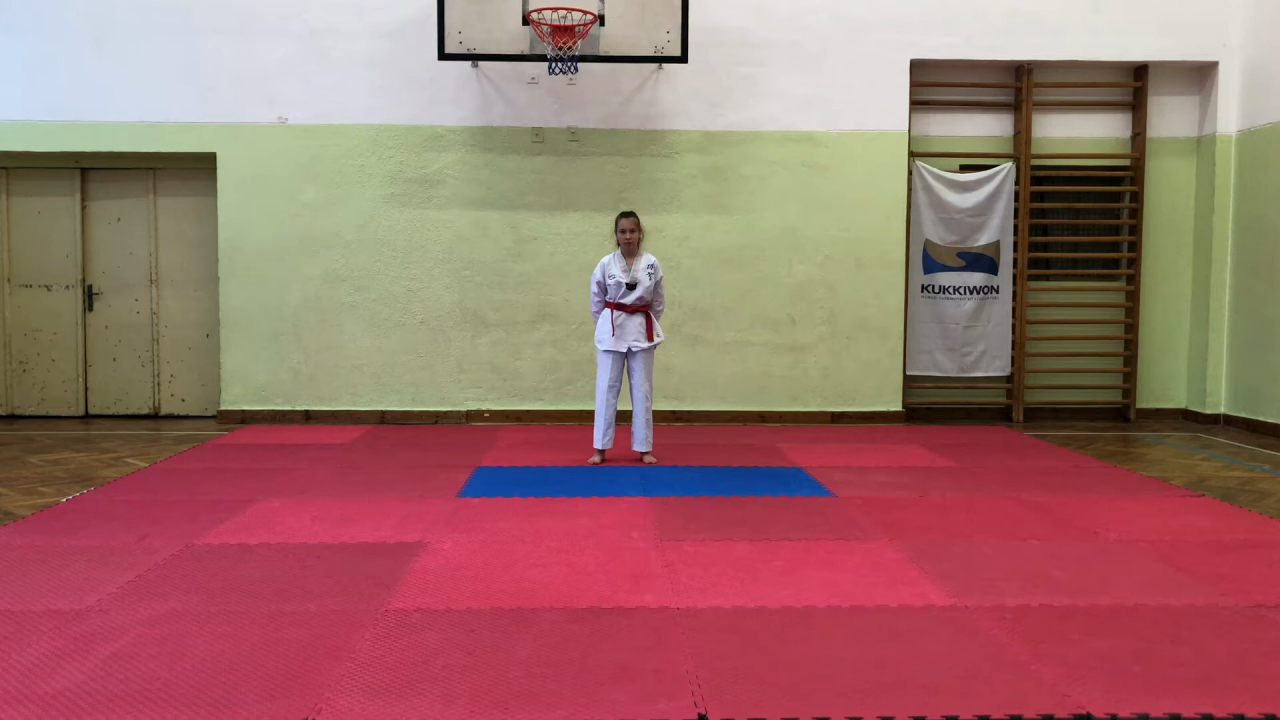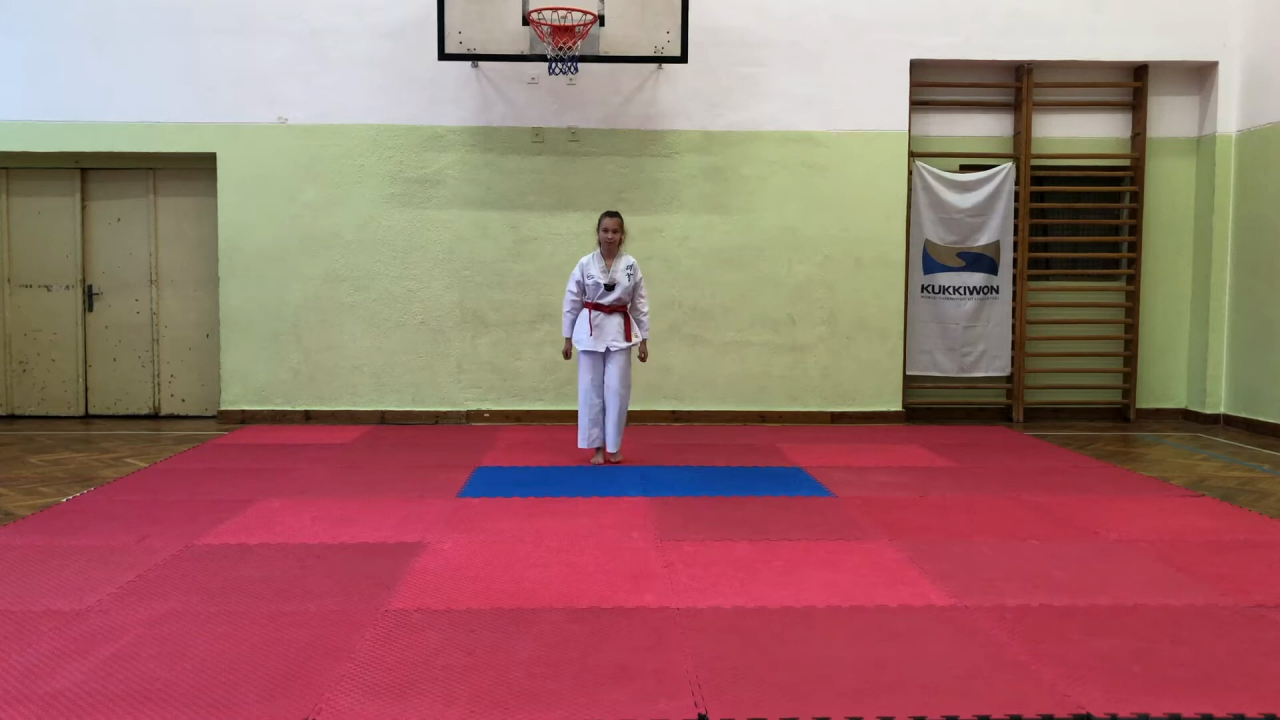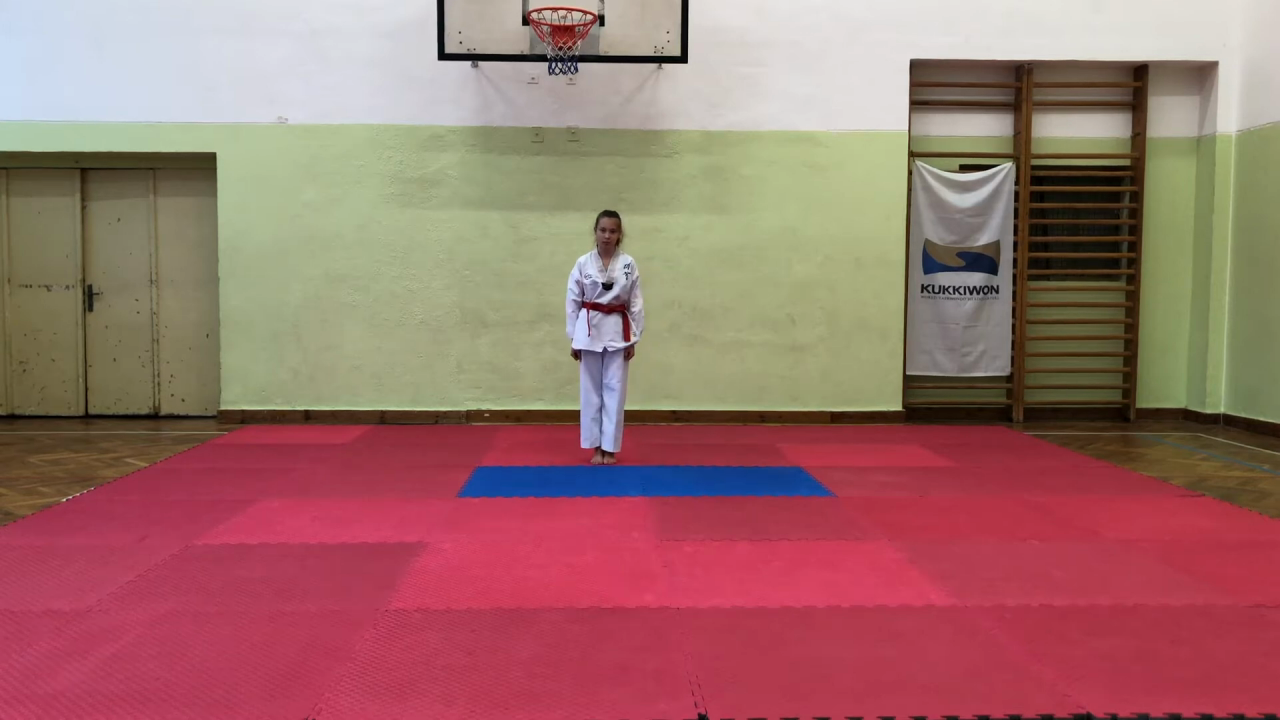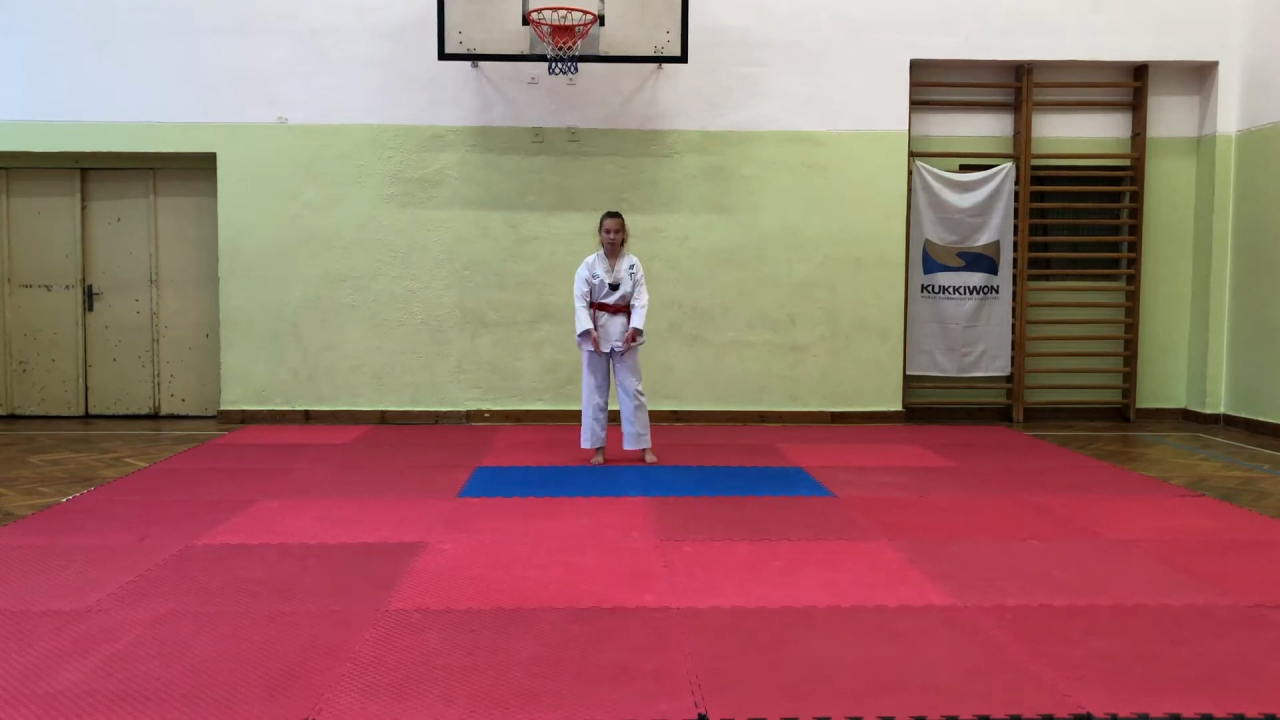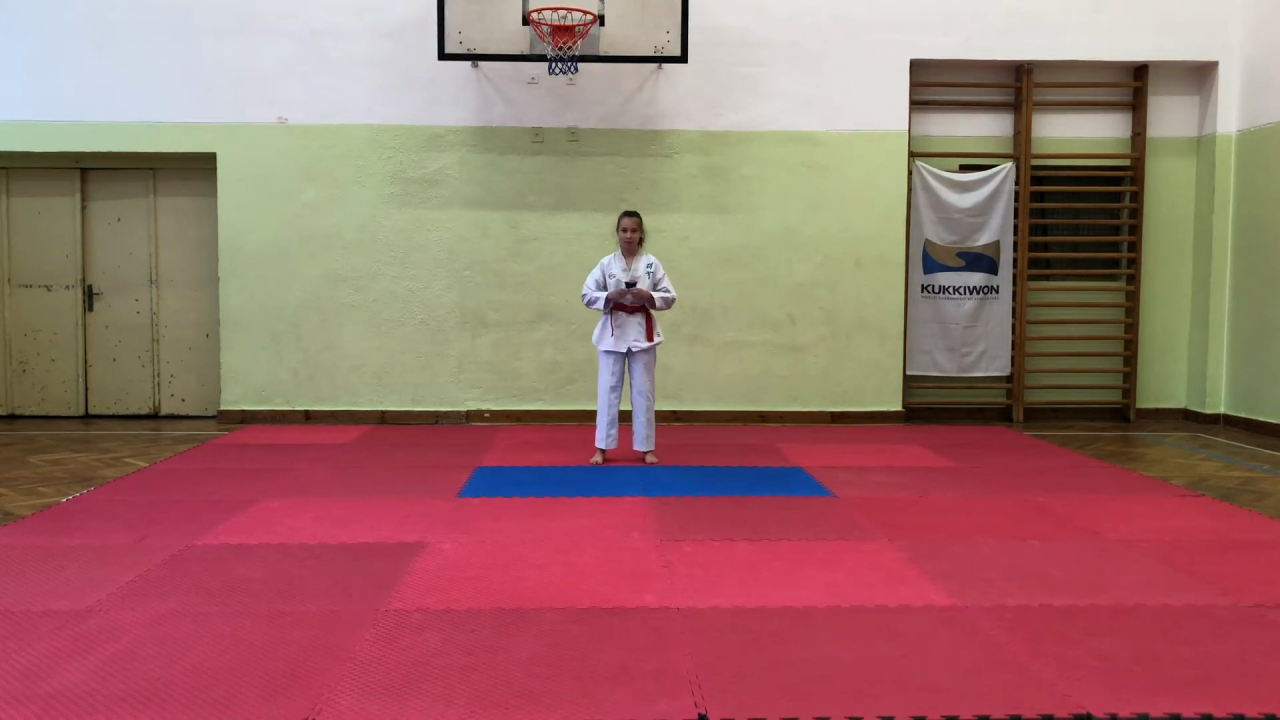
dt=1s
person 1, frame 1
left shoulder: (652, 264)
right shoulder: (606, 264)
left elbow: (658, 303)
right elbow: (597, 302)
left wrist: (649, 328)
right wrist: (607, 328)
left hip: (641, 330)
right hip: (612, 329)
left knee: (642, 389)
right knee: (607, 387)
left ankle: (644, 447)
right ankle: (600, 448)
person 1, frame 2
left shoulder: (631, 265)
right shoulder: (585, 264)
left elbow: (640, 304)
right elbow: (572, 302)
left wrist: (643, 339)
right wrist: (568, 337)
left hip: (619, 331)
right hip: (590, 330)
left knee: (617, 389)
right knee: (591, 389)
left ankle: (613, 447)
right ankle: (597, 447)
person 1, frame 3
left shoulder: (628, 264)
right shoulder: (583, 263)
left elbow: (635, 304)
right elbow: (573, 302)
left wrist: (633, 339)
right wrist: (573, 338)
left hip: (617, 331)
right hip: (589, 330)
left knee: (614, 389)
right knee: (591, 389)
left ankle: (610, 448)
right ankle: (596, 447)
person 1, frame 4
left shoulder: (633, 264)
right shoulder: (589, 264)
left elbow: (640, 300)
right elbow: (580, 300)
left wrist: (633, 329)
right wrist: (589, 331)
left hip: (625, 331)
right hip: (596, 331)
left knee: (632, 389)
right knee: (595, 391)
left ankle: (644, 446)
right ankle: (598, 447)
person 1, frame 5
left shoulder: (652, 263)
right shoulder: (606, 264)
left elbow: (669, 297)
right elbow: (587, 295)
left wrist: (648, 296)
right wrist: (610, 297)
left hip: (642, 331)
right hip: (612, 331)
left knee: (643, 390)
right knee: (609, 389)
left ankle: (647, 447)
right ankle: (602, 447)
